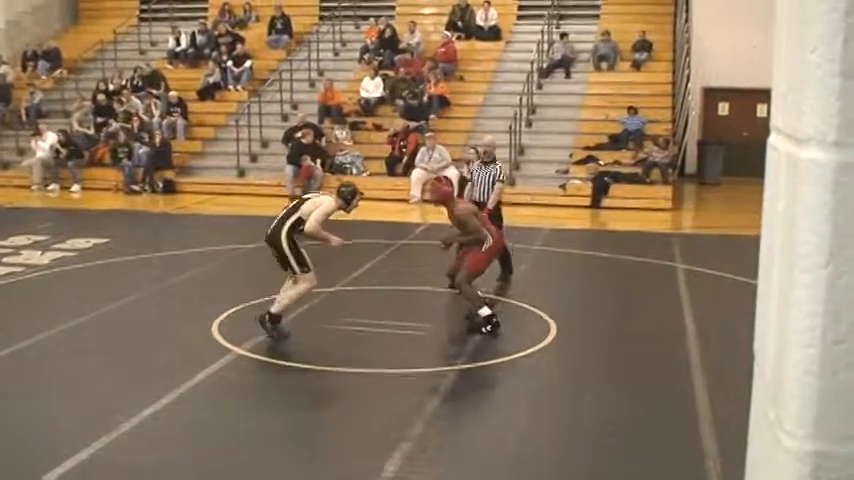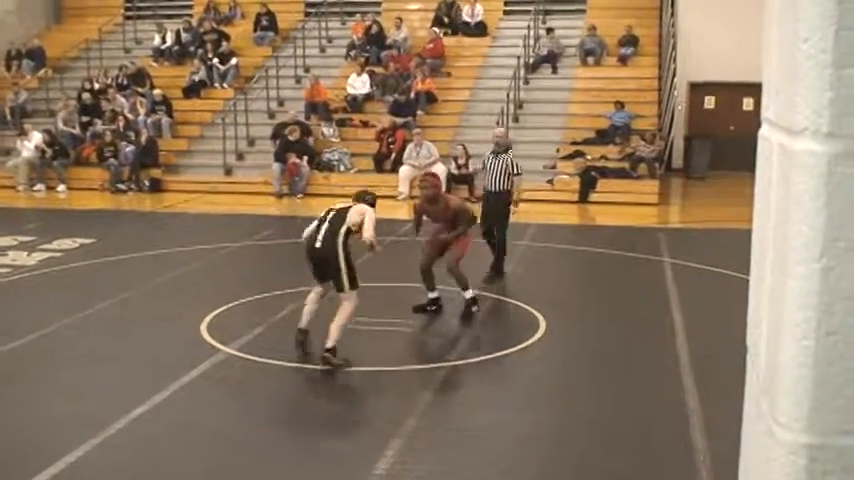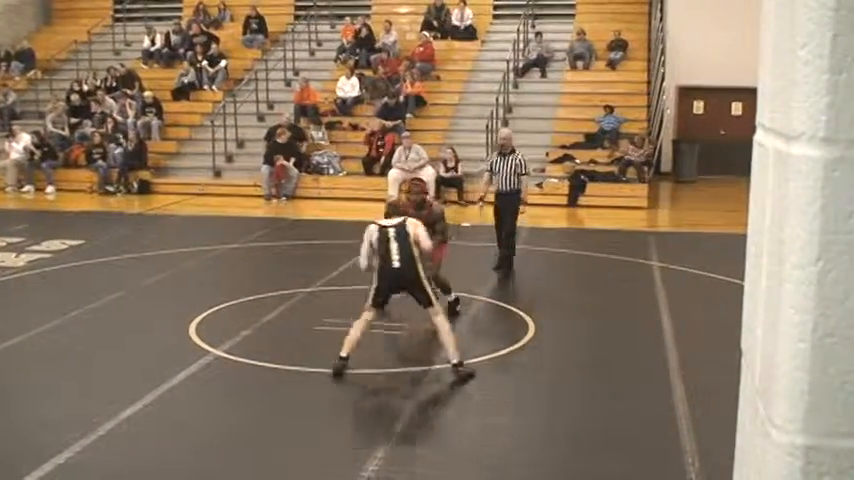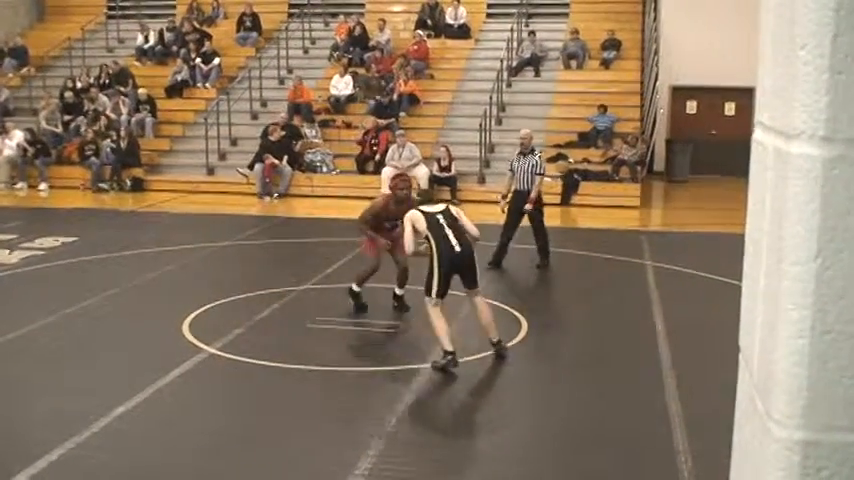
dt=0.4s
person 1, frame 1
left shoulder: (322, 199)
right shoulder: (331, 203)
right elbow: (310, 228)
left wrist: (326, 237)
right wrist: (330, 239)
left hip: (276, 234)
right hip: (283, 236)
left knee: (296, 279)
right knee: (309, 283)
left ankle: (272, 320)
right ankle: (271, 316)
person 1, frame 2
left shoulder: (332, 209)
right shoulder: (368, 210)
left elbow: (306, 235)
right elbow: (368, 238)
right wrist: (374, 246)
left hip: (313, 248)
right hip: (335, 249)
left knee: (322, 288)
right knee: (350, 302)
left ankle: (302, 330)
right ankle: (329, 351)
person 1, frame 3
left shoulder: (372, 228)
right shoulder: (413, 223)
left elbow: (364, 265)
right elbow: (428, 247)
right wrist: (421, 259)
left hip: (386, 273)
right hip: (412, 272)
left knee: (366, 318)
right knee: (439, 317)
left ankle: (342, 360)
right ankle: (457, 367)
person 1, frame 4
left shoulder: (411, 215)
right shoulder: (452, 209)
left elbow: (409, 250)
right elbow: (475, 234)
left hip: (442, 257)
right hip: (465, 253)
left knee: (433, 307)
right knee: (475, 296)
left ankle: (449, 354)
right ankle: (497, 344)
person 2, frame 1
left shoulder: (498, 168)
right shoulder: (476, 166)
left elbow: (496, 191)
right elbow: (469, 187)
left wrist: (487, 211)
left hip: (492, 208)
right hip: (475, 207)
left ankle: (506, 271)
person 2, frame 2
left shoulder: (510, 158)
right shoulder: (488, 155)
left elbow: (516, 182)
left wrist: (514, 202)
right wrist: (482, 196)
left hip: (503, 197)
right hip: (489, 196)
left knee: (499, 233)
right knee: (485, 230)
left ankle: (497, 270)
right ankle: (499, 257)
person 2, frame 3
left shoulder: (518, 158)
right shoulder: (494, 157)
left elbow: (523, 181)
right elbow: (487, 179)
left wrist: (523, 202)
right wrist: (481, 199)
left hip: (513, 197)
right hip: (499, 196)
left knee: (509, 229)
right knee: (499, 230)
left ankle: (507, 262)
right ankle: (503, 262)
person 2, frame 4
left shoulder: (537, 158)
right shoulder: (516, 157)
left elbow: (538, 182)
right elbow: (510, 178)
left wrist: (531, 202)
right wrist: (504, 198)
left hip: (532, 196)
right hip: (517, 195)
left knee: (538, 229)
right knee: (508, 227)
left ankle: (544, 258)
right ankle: (498, 259)
person 3, frame 1
left shoulder: (460, 210)
right shoulder: (453, 208)
left elbow: (480, 236)
left wrist: (458, 240)
right wrist: (451, 238)
left hip: (488, 243)
right hip: (479, 242)
left knee: (461, 282)
right knee: (453, 273)
left ankle: (490, 320)
right ankle: (480, 302)
person 3, frame 2
left shoulder: (454, 205)
right shoulder: (419, 205)
left elbow: (472, 221)
right elbow: (418, 223)
left wrist: (452, 235)
right wrist: (416, 232)
left hip: (459, 234)
right hip: (442, 232)
left knee: (451, 266)
right knee: (424, 265)
left ankle: (471, 300)
right ankle: (434, 301)
person 3, frame 3
left shoulder: (436, 210)
right shoulder: (402, 206)
left elbow: (444, 236)
left hip: (434, 240)
left knee: (433, 274)
left ankle: (453, 301)
person 3, frame 4
left shoulder: (411, 202)
right shoulder: (380, 204)
right elbow: (361, 222)
right wrist: (377, 239)
left hip: (394, 234)
right hip: (375, 233)
left knee: (403, 266)
right knee: (374, 266)
left ankle: (398, 297)
right ankle: (355, 290)
